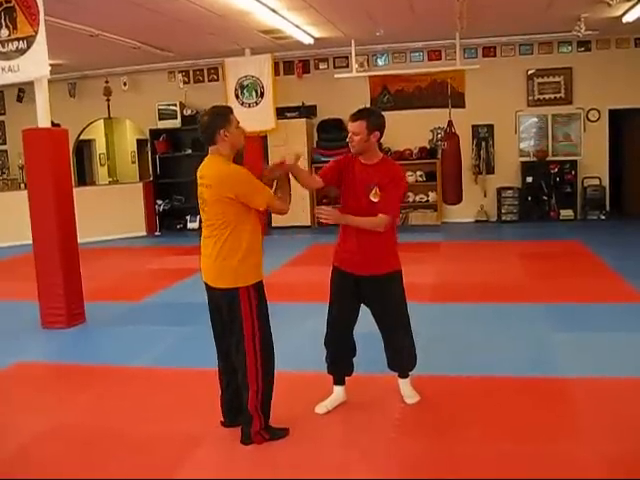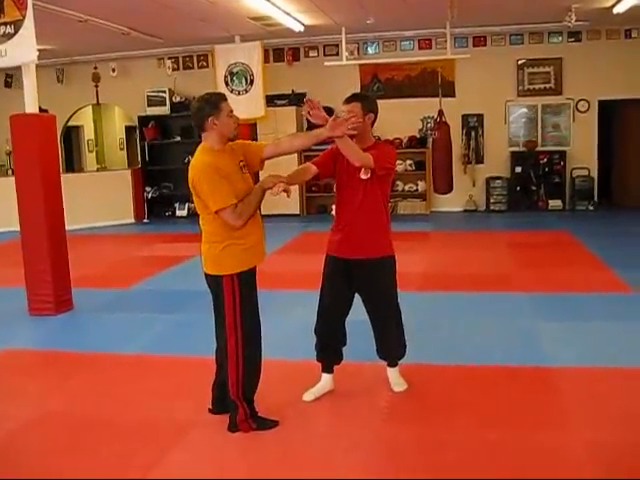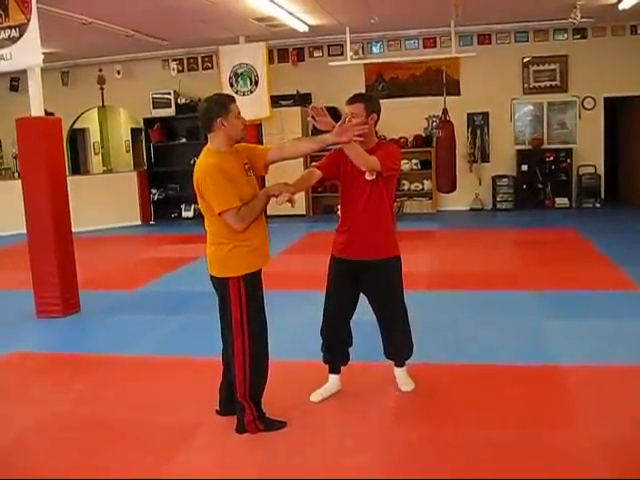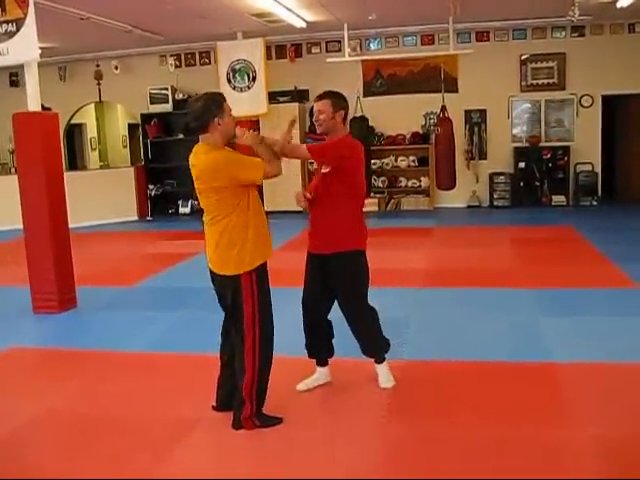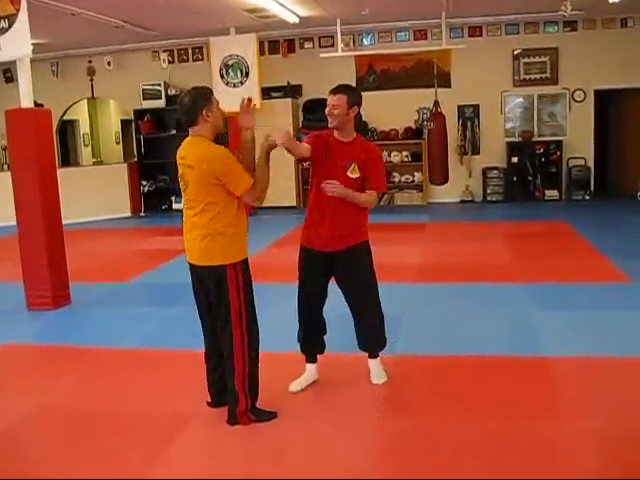
dt=1s
person 1, frame 1
left shoulder: (208, 170)
right shoulder: (232, 174)
left elbow: (250, 195)
right elbow: (280, 206)
left wrist: (271, 175)
right wrist: (283, 178)
left hip: (217, 275)
right hip: (238, 277)
left knee: (230, 348)
right knee: (254, 351)
left ankle: (232, 412)
right ankle: (256, 427)
person 1, frame 2
left shoulder: (236, 151)
right shoulder: (205, 166)
left elbow: (281, 146)
right elbow: (236, 217)
left wrist: (325, 133)
right wrist: (262, 186)
left hip: (238, 261)
right hip: (228, 264)
left knee: (232, 336)
right knee: (241, 338)
left ankle: (223, 400)
right ankle: (242, 414)
person 1, frame 3
left shoulder: (240, 153)
right shoulder: (210, 168)
left elbow: (284, 150)
right elbow: (238, 220)
left wrist: (331, 139)
right wrist: (268, 192)
left hip: (243, 263)
right hip: (234, 266)
left knee: (239, 338)
right knee: (248, 341)
left ankle: (230, 401)
right ankle: (250, 416)
person 1, frame 4
left shoulder: (211, 152)
right shoulder: (218, 160)
left elbow: (265, 163)
right elbow: (271, 168)
left wrist: (253, 145)
right wrist: (254, 143)
left hip: (229, 258)
right hip: (241, 261)
left knee: (236, 329)
right knee: (255, 334)
left ankle: (227, 397)
right ankle: (248, 413)
person 1, frame 5
left shoulder: (187, 150)
right shoulder: (216, 155)
left elbow: (236, 173)
right elbow: (254, 195)
left wrist: (247, 133)
right wrist: (265, 153)
left hip: (199, 255)
right hip: (223, 256)
left knee: (214, 328)
right knee: (239, 330)
left ankle: (219, 392)
right ankle: (242, 407)
person 2, frame 1
left shoulder: (394, 174)
right shoulder: (344, 164)
left elbow: (381, 223)
right elbow: (314, 182)
left wrist: (341, 218)
right wrist: (292, 167)
left hip: (382, 267)
right hip: (345, 264)
left knee: (395, 325)
right knee: (337, 328)
left ankle: (404, 380)
right ankle: (339, 390)
person 2, frame 2
left shoulder: (386, 153)
right shoulder: (337, 152)
left elbow: (361, 160)
right elbow: (310, 169)
left wrist: (329, 126)
right wrist: (286, 179)
left hip: (376, 252)
right hip: (339, 250)
left knee: (385, 314)
right knee: (329, 315)
left ankle: (393, 369)
right ankle: (327, 377)
person 2, frame 3
left shoulder: (390, 152)
right shoulder: (340, 154)
left elbow: (367, 164)
right elbow: (314, 173)
left wrist: (333, 131)
right wrist: (290, 188)
left hip: (382, 253)
right hip: (344, 252)
left knee: (392, 314)
right knee: (334, 317)
left ankle: (400, 369)
right ankle: (334, 378)
person 2, frame 4
left shoulder: (348, 148)
right shoulder: (326, 154)
left elbow: (295, 151)
right wrist: (305, 199)
left hip: (347, 247)
right hip: (319, 246)
left knee: (355, 309)
right knee: (312, 309)
left ankle: (380, 363)
right ankle: (322, 369)
person 2, frame 5
left shoulder: (369, 152)
right shoulder: (320, 140)
left elbow: (371, 199)
right elbow: (301, 149)
left wrist: (345, 192)
right wrist: (284, 139)
left hip: (352, 244)
right hip: (313, 242)
left knee: (365, 303)
right knee: (309, 305)
left ankle: (374, 360)
right ankle: (311, 367)
